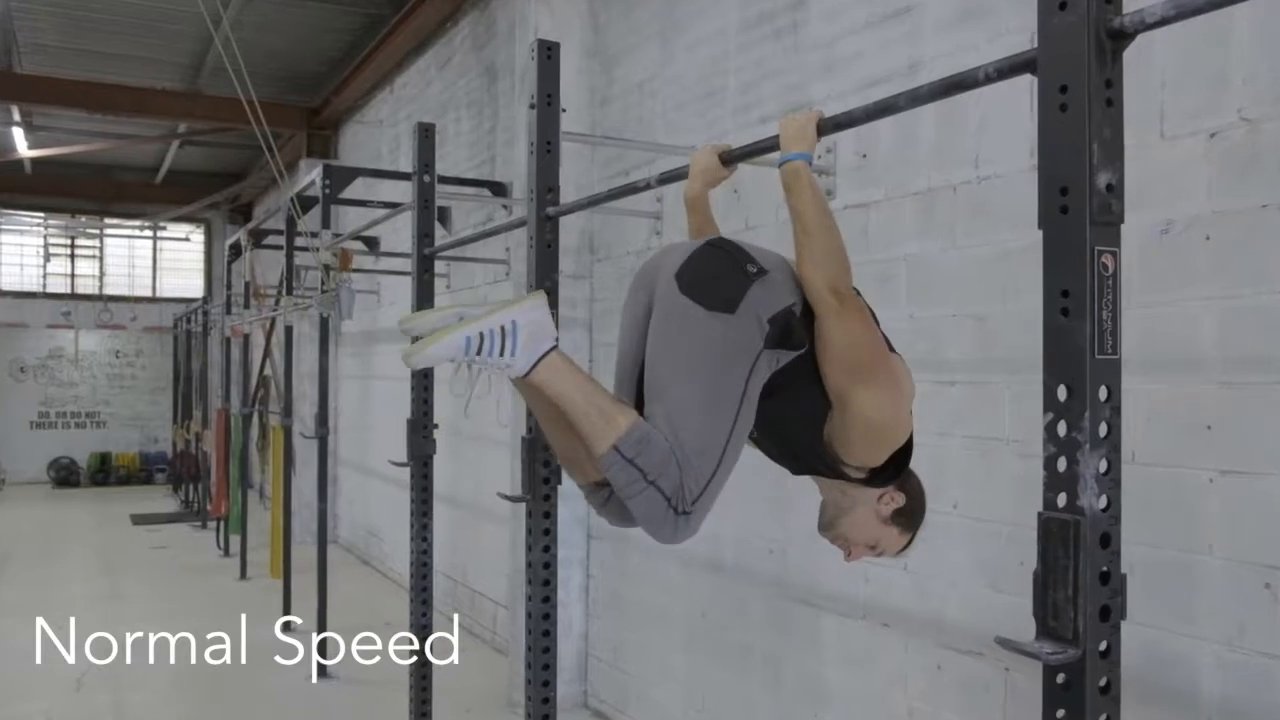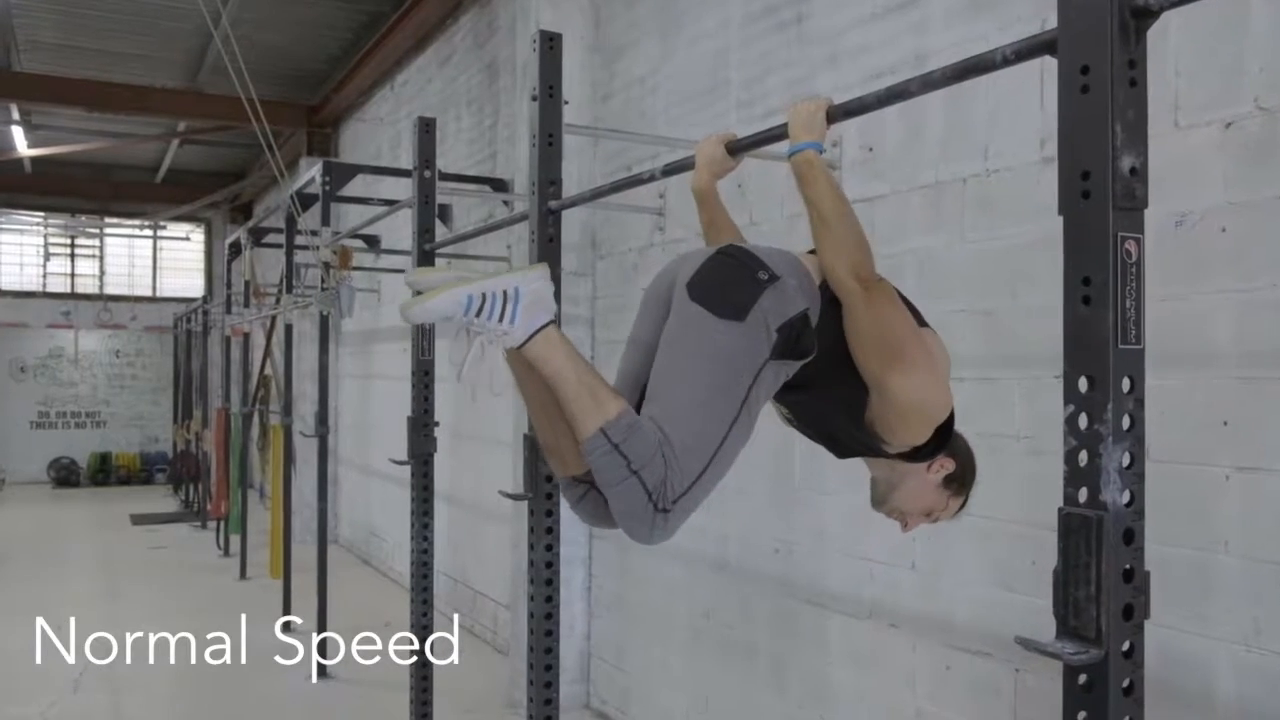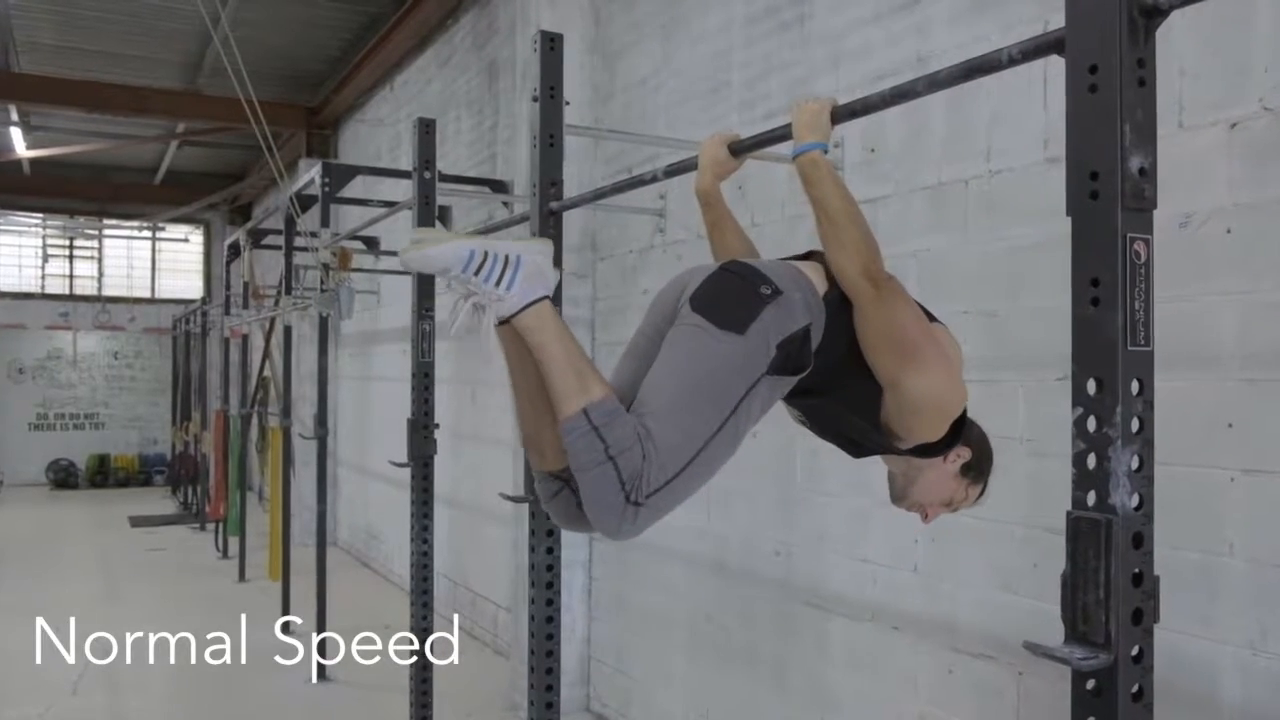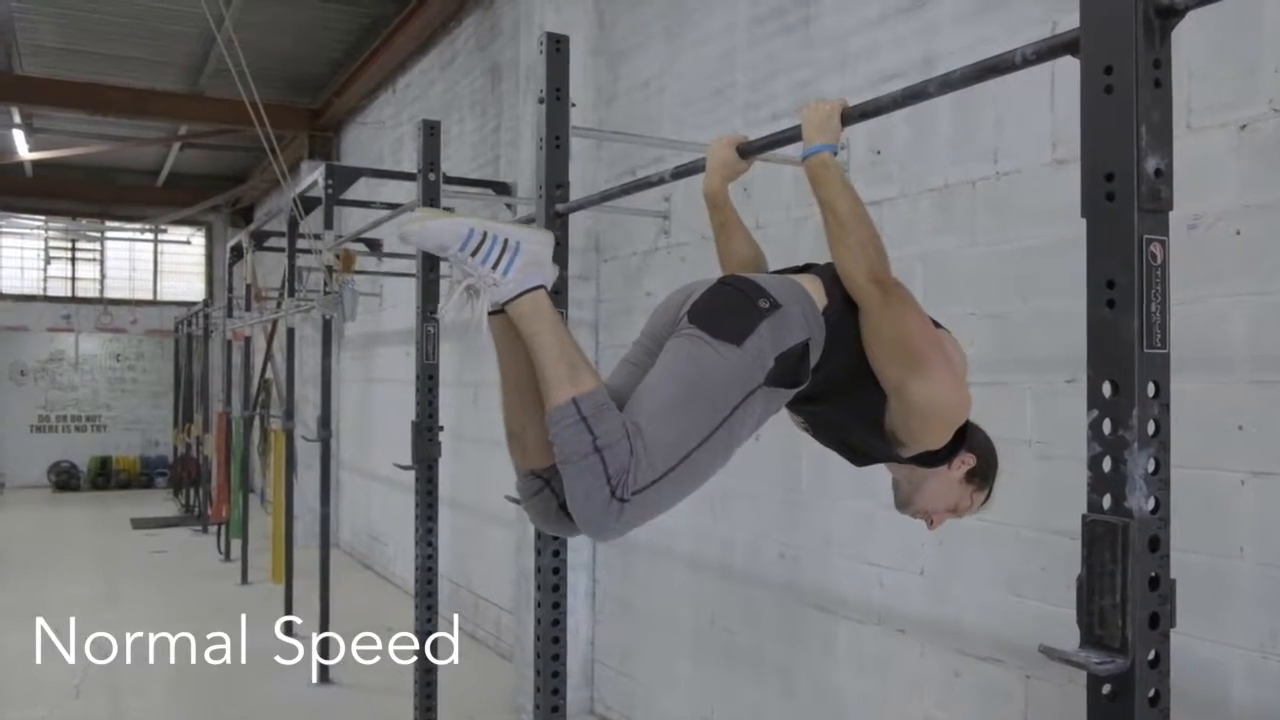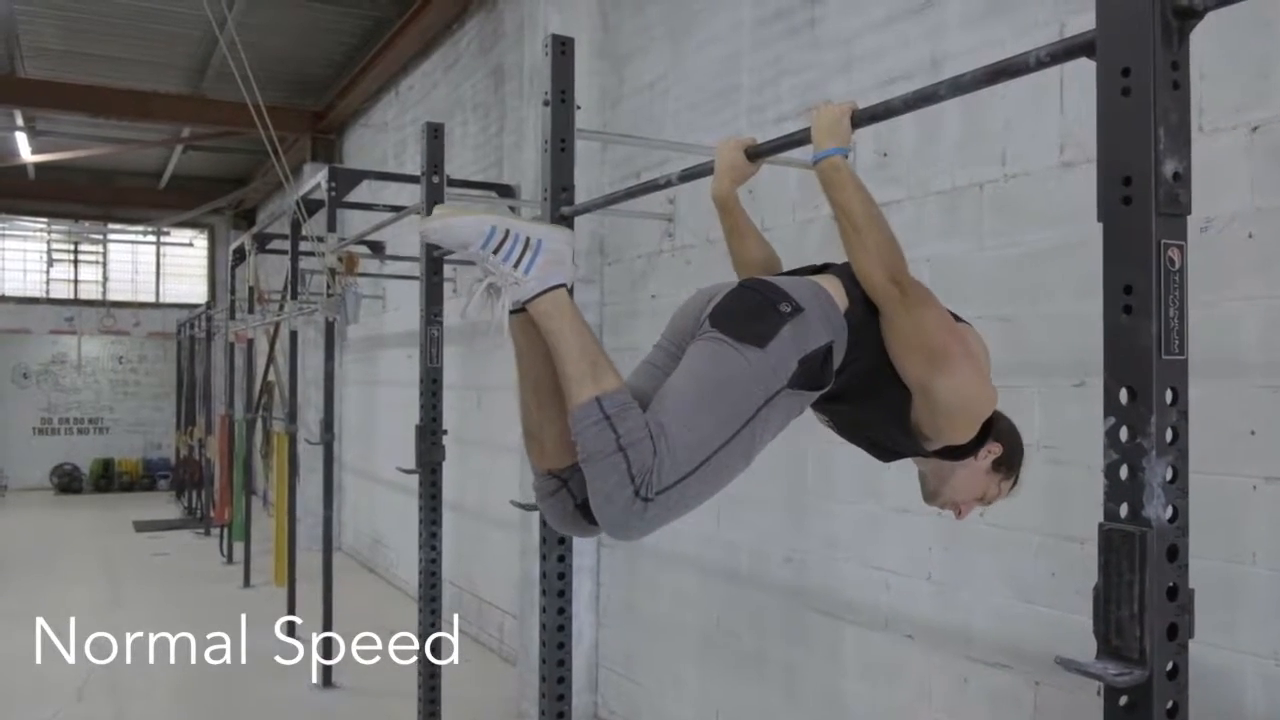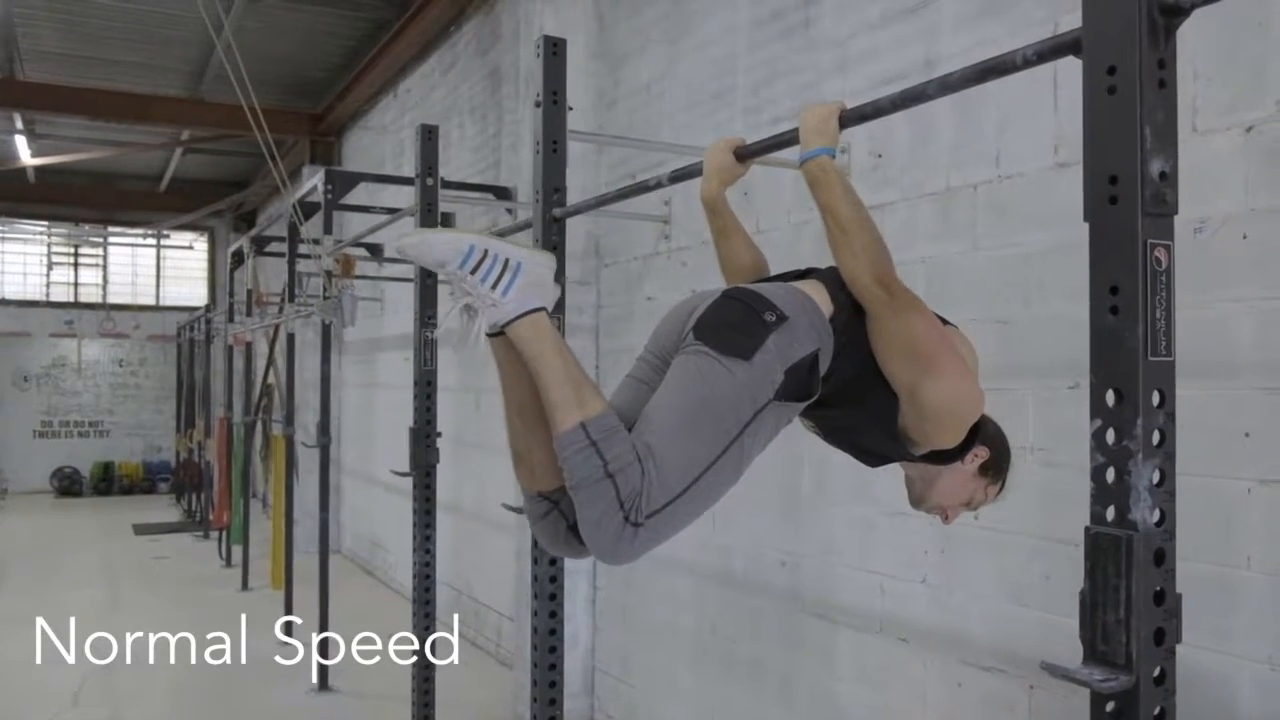
dt=0.5s
person 1, frame 1
right shoulder: (877, 428)
left wrist: (698, 194)
left hip: (676, 272)
right hip: (728, 298)
left knee: (623, 500)
right knee: (670, 510)
left ankle: (516, 344)
right ankle: (531, 348)
person 1, frame 2
right shoulder: (918, 404)
right elbow: (858, 282)
right wrist: (806, 153)
left hip: (700, 281)
right hip: (748, 306)
left knee: (602, 498)
right knee: (647, 509)
left ankle: (514, 316)
right ankle: (526, 322)
person 1, frame 3
right shoulder: (933, 400)
right elbow: (868, 281)
right wrist: (810, 153)
left hip: (704, 294)
right hip: (753, 321)
left knee: (572, 502)
right knee: (619, 502)
left ankle: (511, 302)
right ankle: (524, 295)
person 1, frame 4
right shoulder: (939, 407)
right elbow: (875, 287)
right wrist: (820, 156)
left hip: (710, 308)
right hip: (757, 332)
left knee: (556, 505)
right knee: (604, 504)
left ankle: (505, 288)
right ankle: (519, 282)
person 1, frame 5
right shoulder: (964, 401)
right elbow: (894, 288)
right wrist: (831, 158)
left hip: (724, 313)
right hip: (777, 337)
left knee: (572, 506)
right knee: (627, 504)
left ankle: (528, 292)
right ankle: (539, 281)
person 1, frame 6
right shoulder: (952, 403)
right elbow: (881, 291)
right wrist: (818, 160)
left hip: (715, 319)
right hip: (764, 344)
left knee: (564, 526)
right knee: (618, 528)
left ankle: (507, 316)
right ankle: (517, 302)
